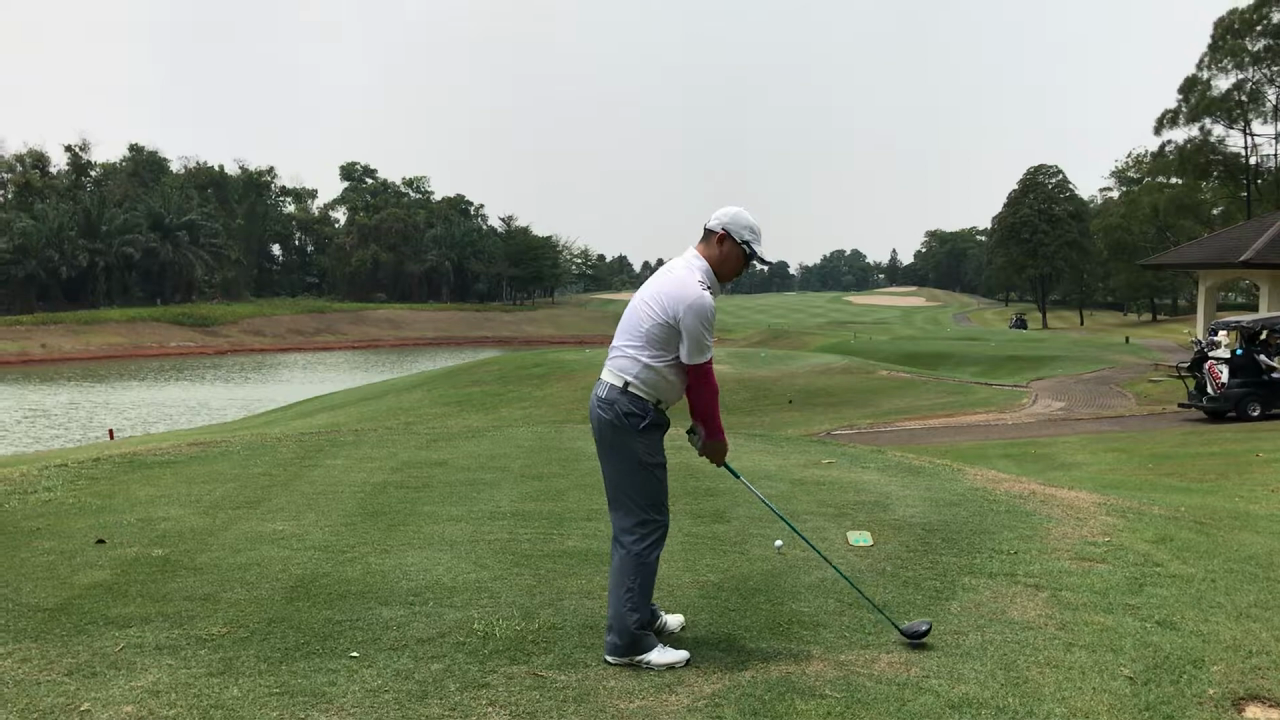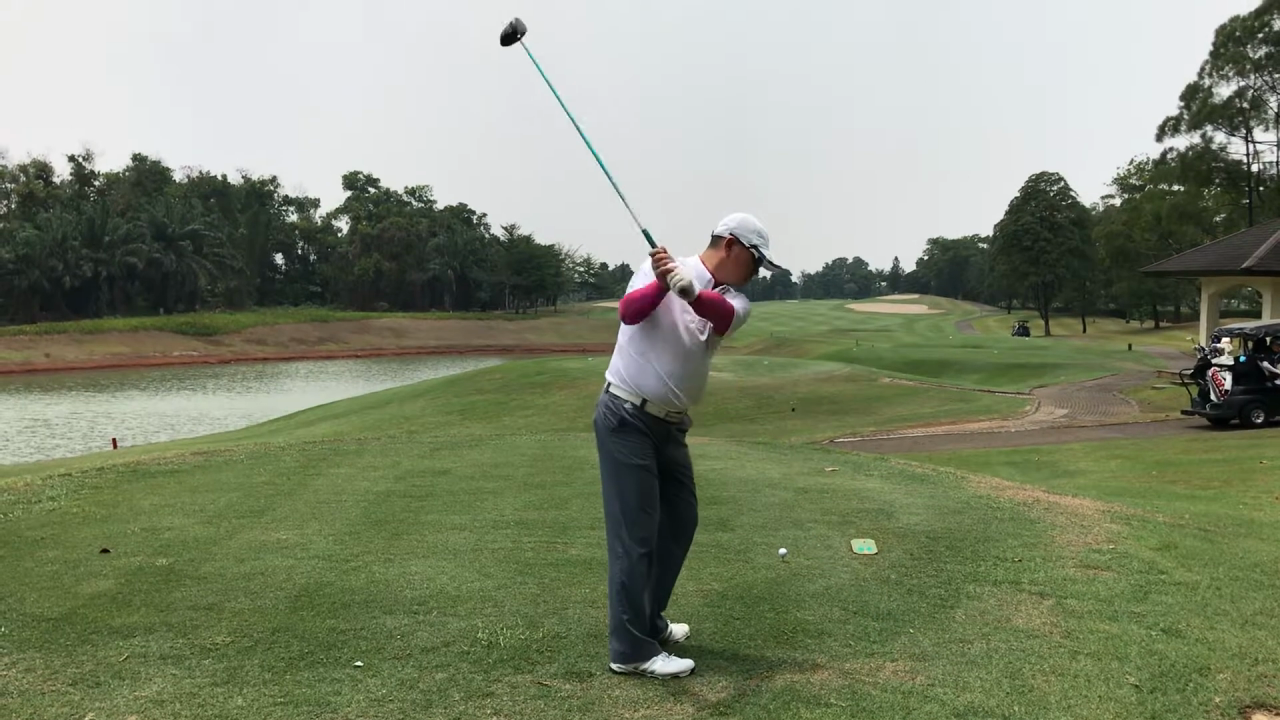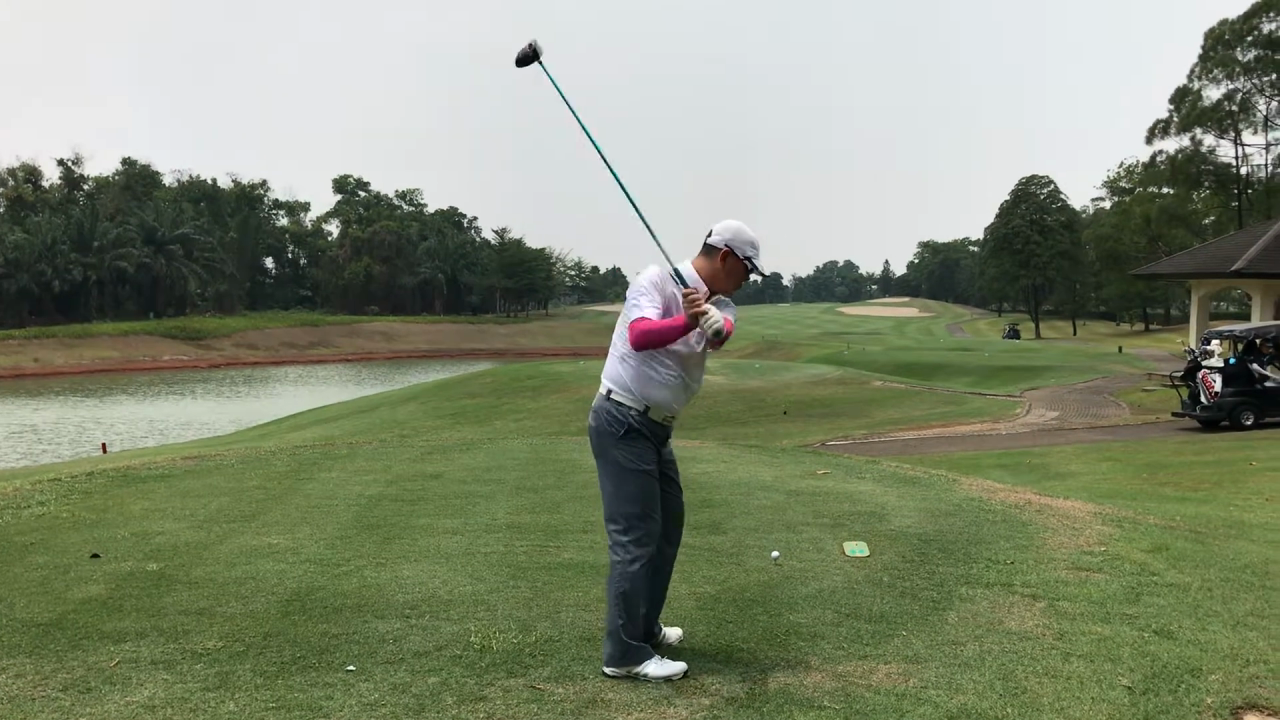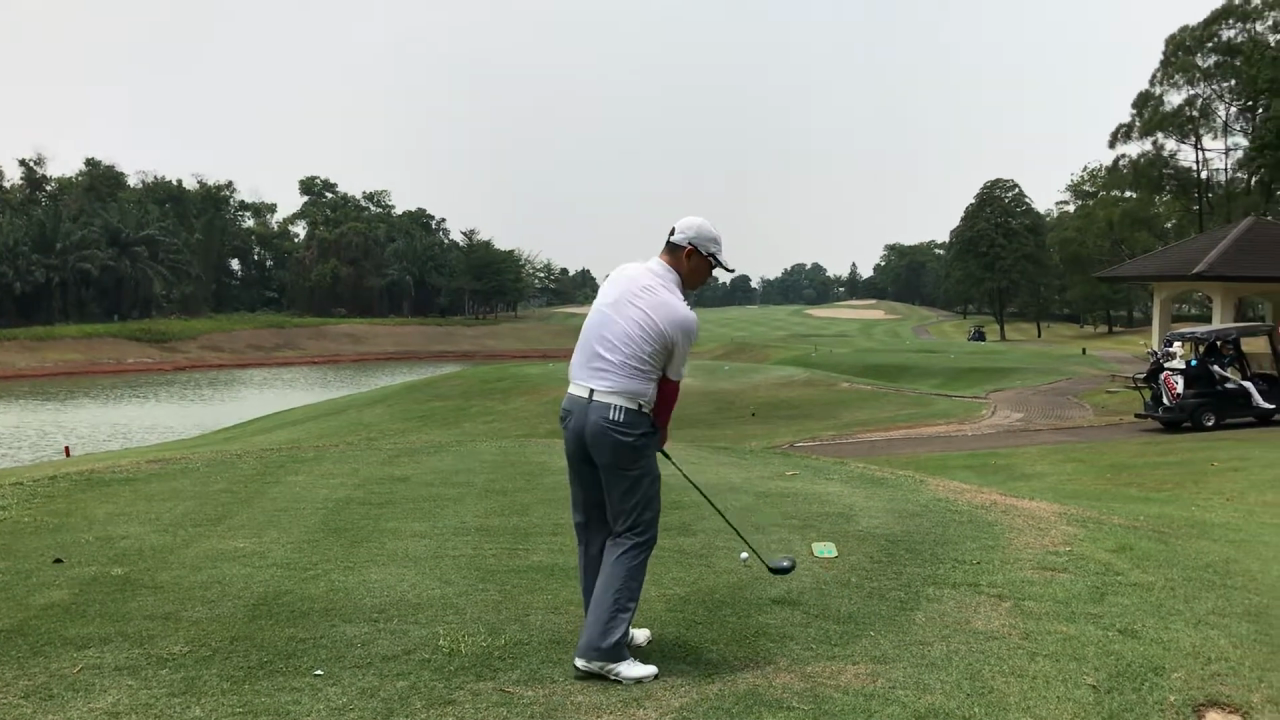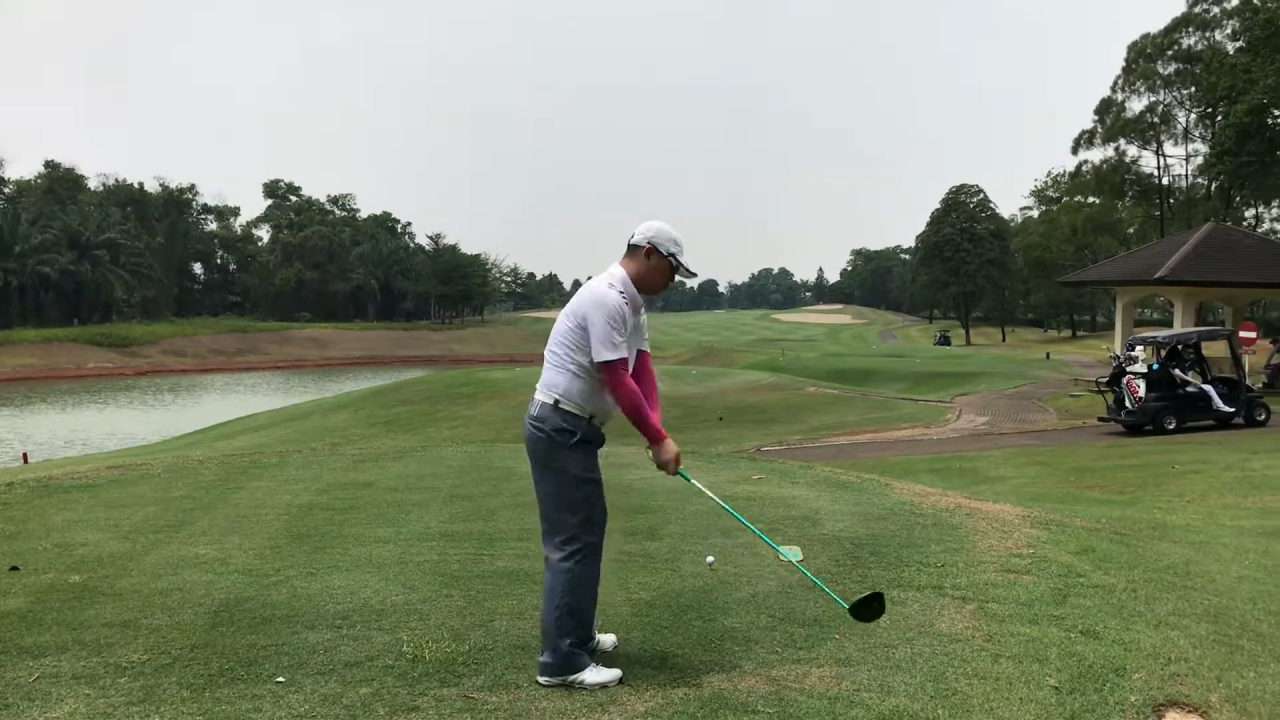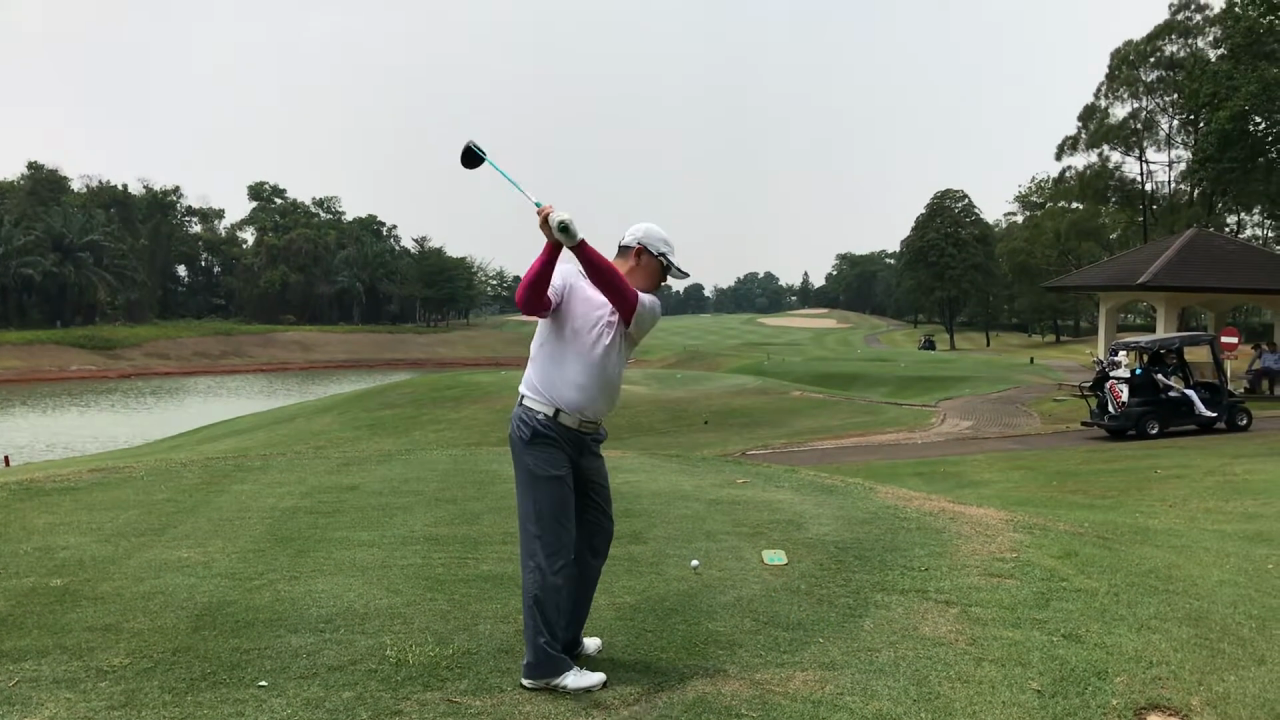
dt=0.5s
person 1, frame 1
left shoulder: (682, 273)
right shoulder: (695, 297)
left elbow: (693, 370)
right elbow: (702, 378)
left wrist: (699, 423)
right wrist: (715, 436)
left hip: (622, 405)
right hip: (629, 412)
left knee: (643, 517)
right knee: (641, 523)
left ankle: (638, 612)
right ankle: (627, 641)
person 1, frame 2
left shoulder: (737, 303)
right shoulder: (657, 271)
left elbow: (717, 311)
right elbow: (630, 312)
left wrist: (688, 286)
right wrist: (663, 280)
left hip: (670, 425)
right hip: (625, 418)
left knee: (679, 524)
right knee: (634, 533)
left ankle: (647, 622)
right ankle: (631, 648)
person 1, frame 3
left shoulder: (720, 301)
right shoulder: (657, 281)
left elbow: (722, 329)
right elbow: (640, 337)
left wrist: (712, 323)
right wrist: (687, 320)
left hip: (653, 427)
right hip: (623, 423)
left knee: (665, 528)
right knee: (635, 536)
left ankle: (642, 627)
right ankle: (625, 652)
person 1, frame 4
left shoulder: (623, 274)
right shoulder: (681, 318)
right elbow: (668, 387)
right wrist: (659, 430)
left hip: (576, 409)
right hip: (620, 423)
left knee: (595, 529)
right knee: (633, 535)
left ankle: (605, 629)
right ankle: (601, 648)
person 1, frame 5
left shoulder: (628, 304)
right shoulder: (607, 299)
left elbow: (643, 373)
right elbow: (618, 384)
left wrist: (658, 429)
right wrist: (657, 441)
left hip: (556, 423)
right hip: (562, 428)
left knee: (577, 533)
right knee: (574, 541)
left ankle: (575, 635)
right ankle: (560, 661)
person 1, frame 6
left shoulder: (646, 309)
right shoulder: (567, 278)
left elbow: (619, 294)
right elbow: (527, 302)
left wrist: (578, 244)
right wrist: (554, 246)
left hip: (585, 437)
right hip: (540, 430)
left knee: (594, 537)
right knee: (550, 546)
left ankle: (564, 638)
right ankle: (544, 664)
